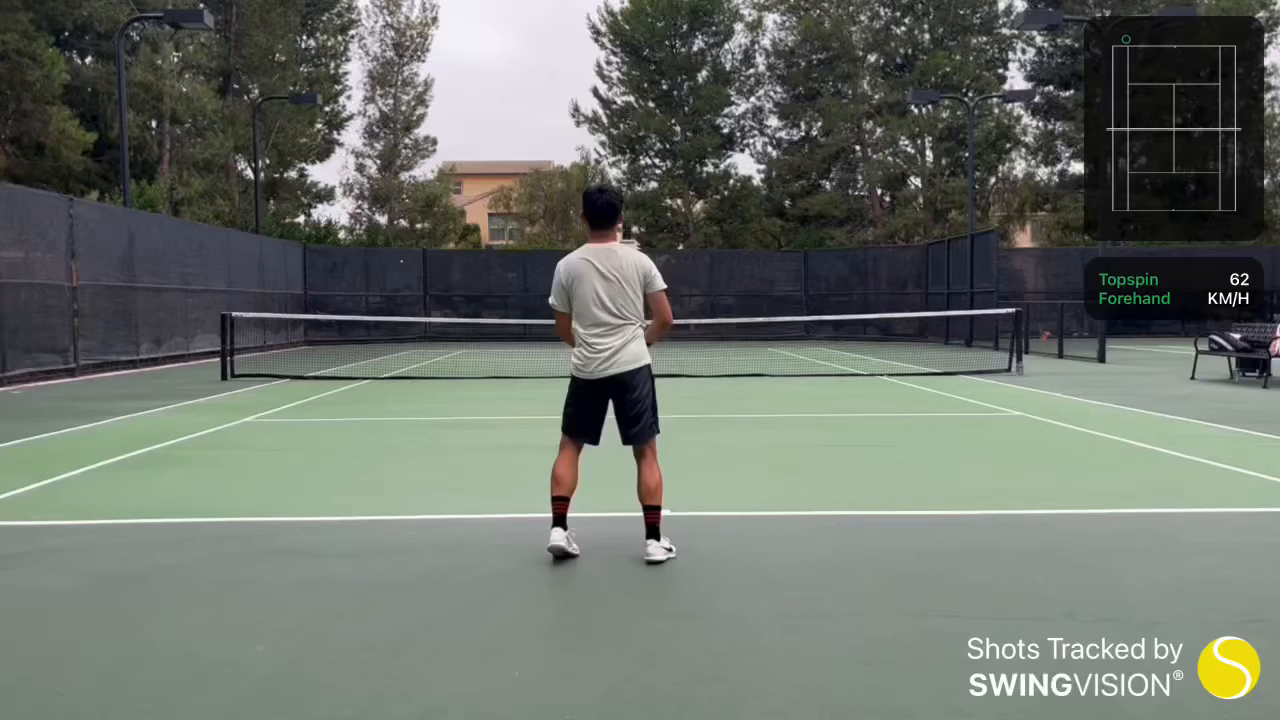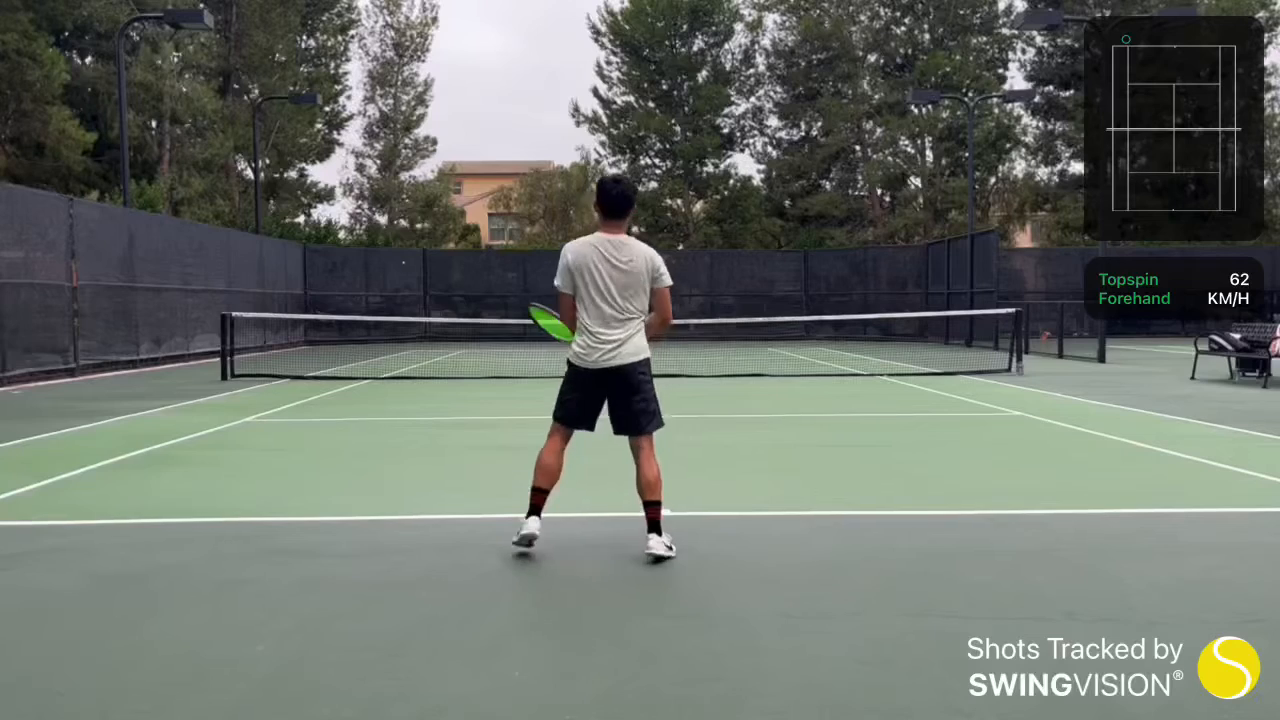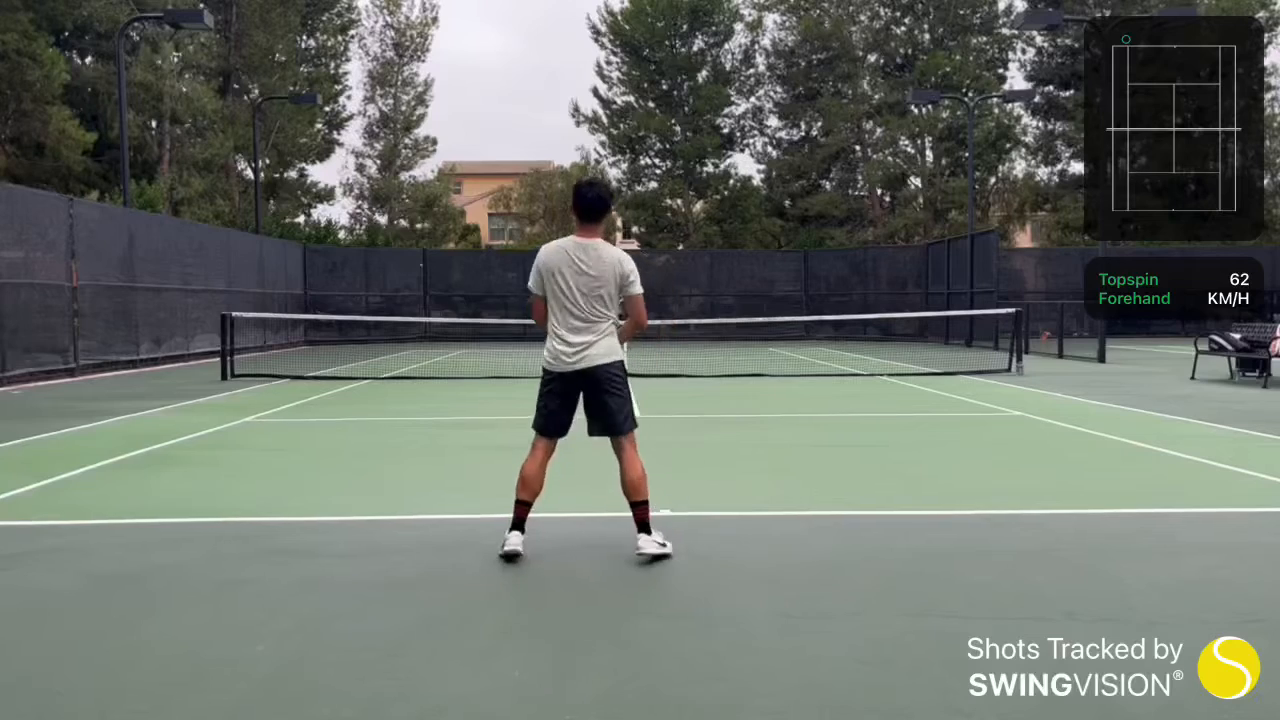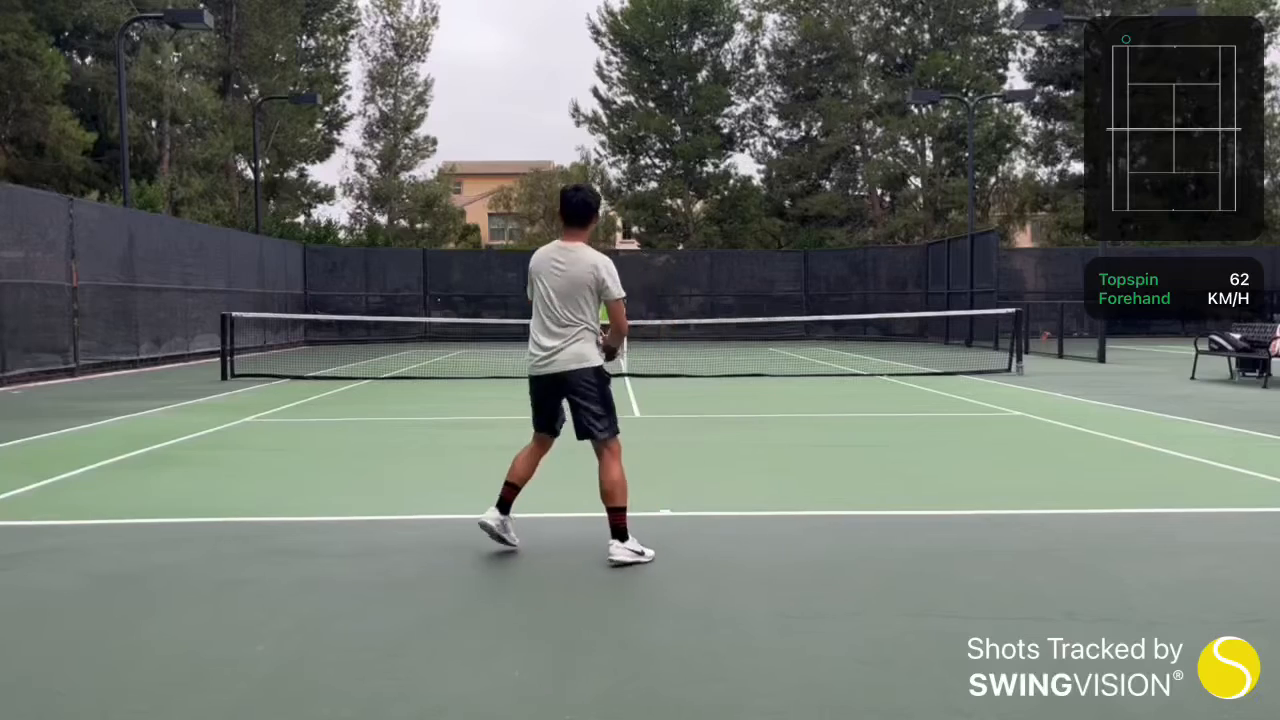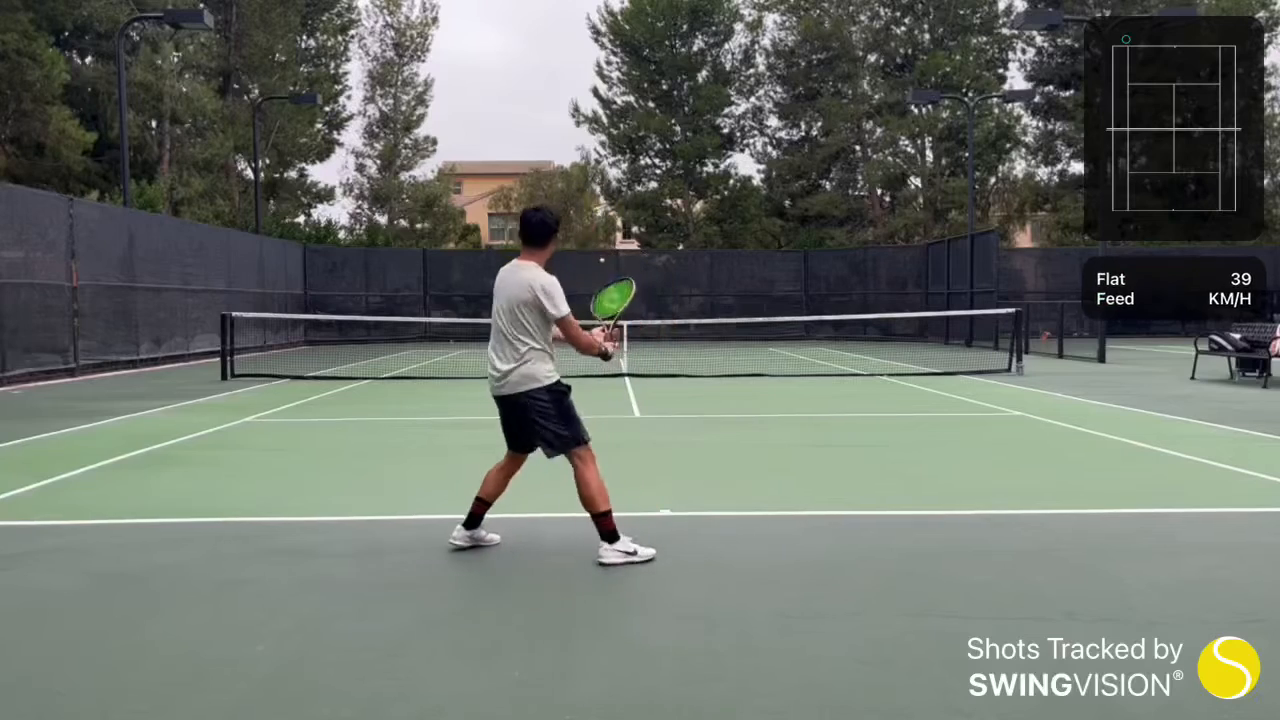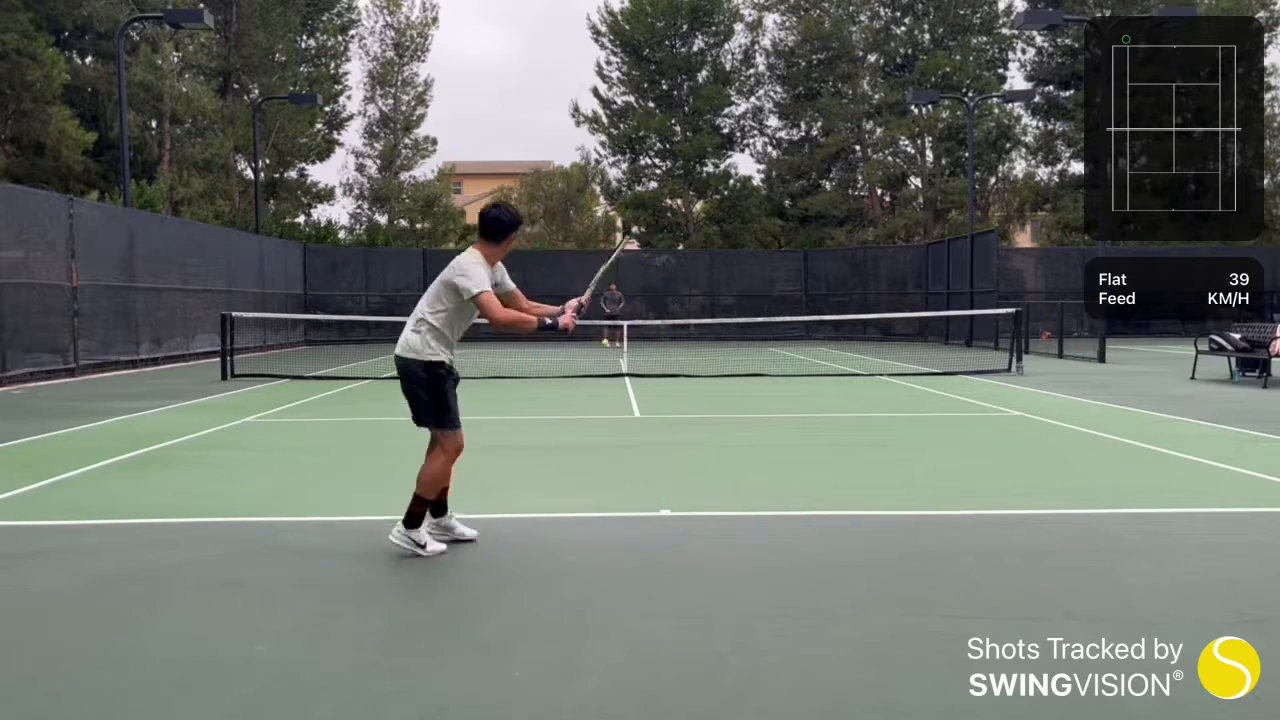
dt=0.3s
person 1, frame 1
left shoulder: (567, 265)
right shoulder: (640, 261)
left elbow: (563, 329)
right elbow: (665, 319)
left hip: (587, 370)
right hip: (633, 367)
left knee: (569, 448)
right knee: (646, 453)
left ankle: (559, 529)
right ankle: (654, 540)
person 1, frame 2
left shoulder: (573, 251)
right shoulder: (648, 255)
left elbow: (568, 314)
right elbow: (664, 317)
left hip: (586, 360)
right hip: (632, 360)
left knee: (558, 436)
right knee: (643, 447)
left ankle: (533, 519)
right ankle: (655, 535)
person 1, frame 3
left shoulder: (548, 254)
right shoulder: (620, 260)
left elbow: (540, 315)
right elbow: (639, 320)
left hip: (558, 364)
right hip: (604, 363)
left knee: (541, 447)
right knee: (626, 446)
left ankle: (515, 533)
right ankle: (645, 534)
person 1, frame 4
left shoulder: (537, 259)
right shoulder: (600, 263)
right elbow: (619, 326)
right wrist: (609, 347)
left hip: (541, 366)
right hip: (582, 366)
left knee: (541, 441)
right knee: (609, 450)
left ankle: (500, 513)
right ankle: (620, 541)
person 1, frame 5
left shoulder: (506, 274)
right shoulder: (542, 282)
right elbow: (576, 340)
left wrist: (591, 335)
right wrist: (604, 349)
left hip: (505, 384)
right hip: (534, 384)
left knee: (516, 456)
right knee: (582, 459)
left ankle: (469, 528)
right ankle: (614, 543)
person 1, frame 6
left shoulder: (493, 269)
right shoulder: (470, 267)
left elbow: (524, 306)
right elbow: (498, 317)
left wrist: (562, 311)
right wrist: (552, 324)
left hip: (424, 357)
right hip: (422, 356)
left knee: (443, 439)
right knee: (449, 443)
left ankle: (439, 518)
right ankle: (410, 527)
